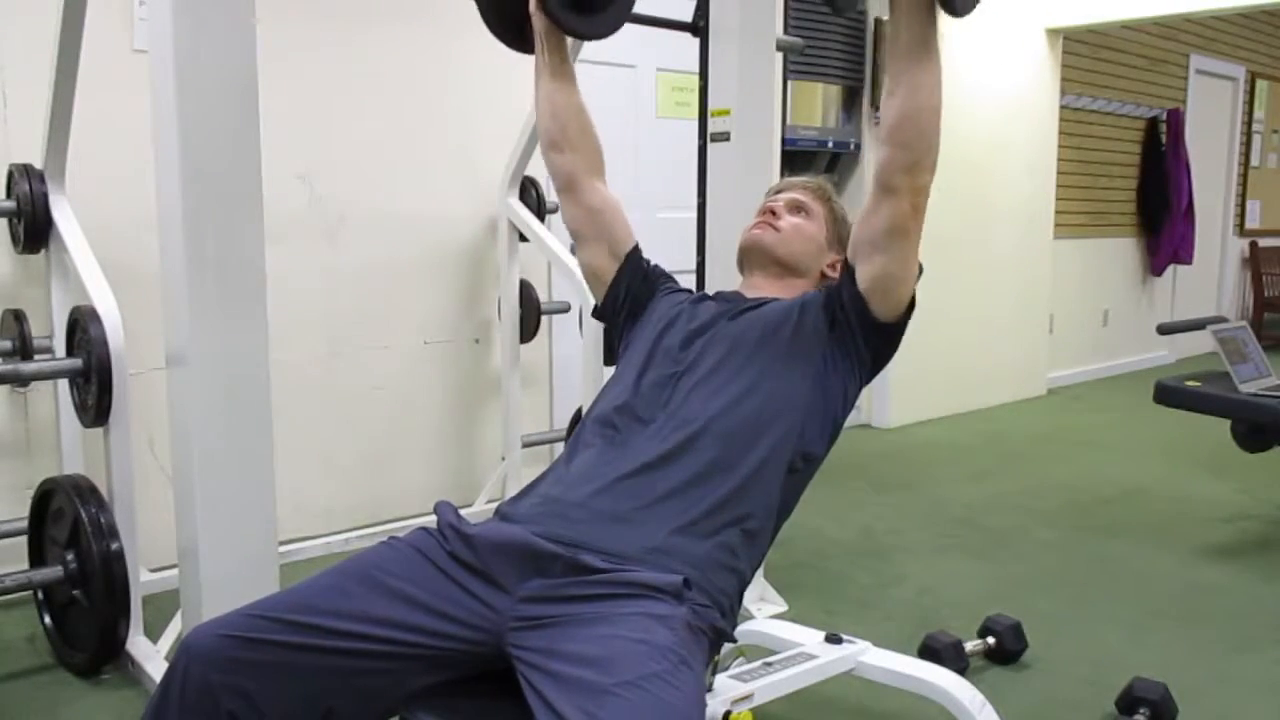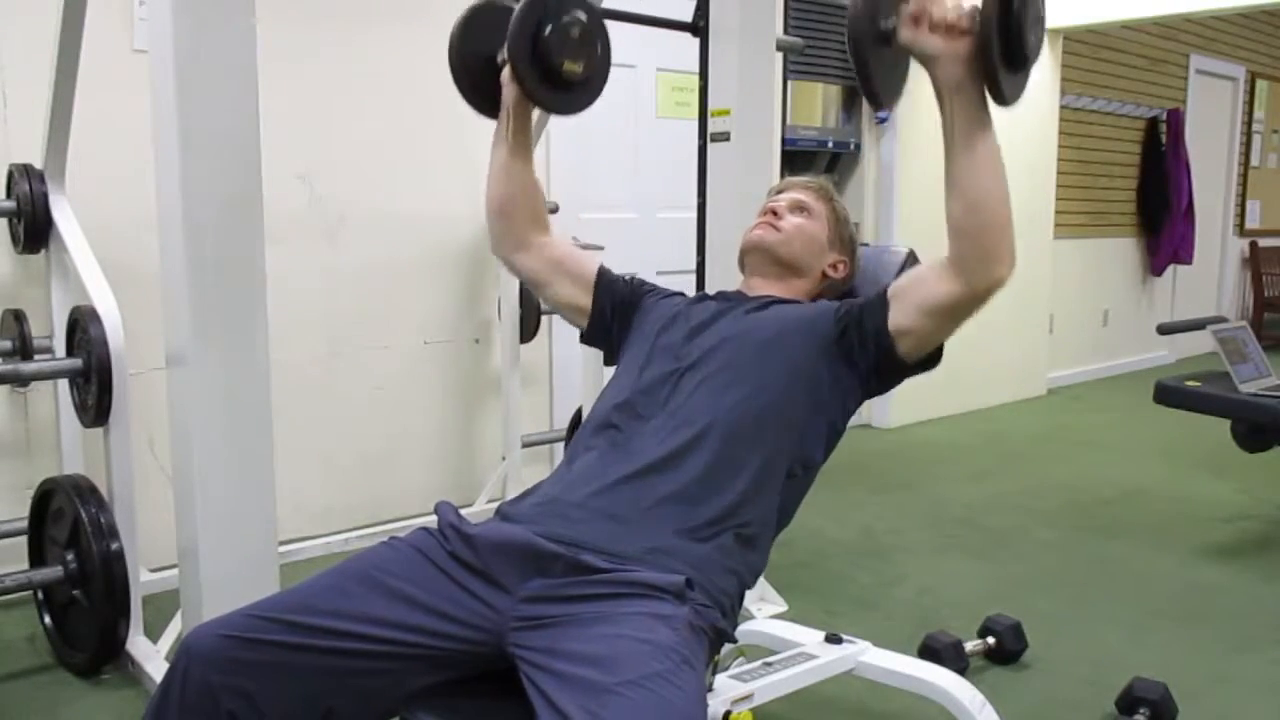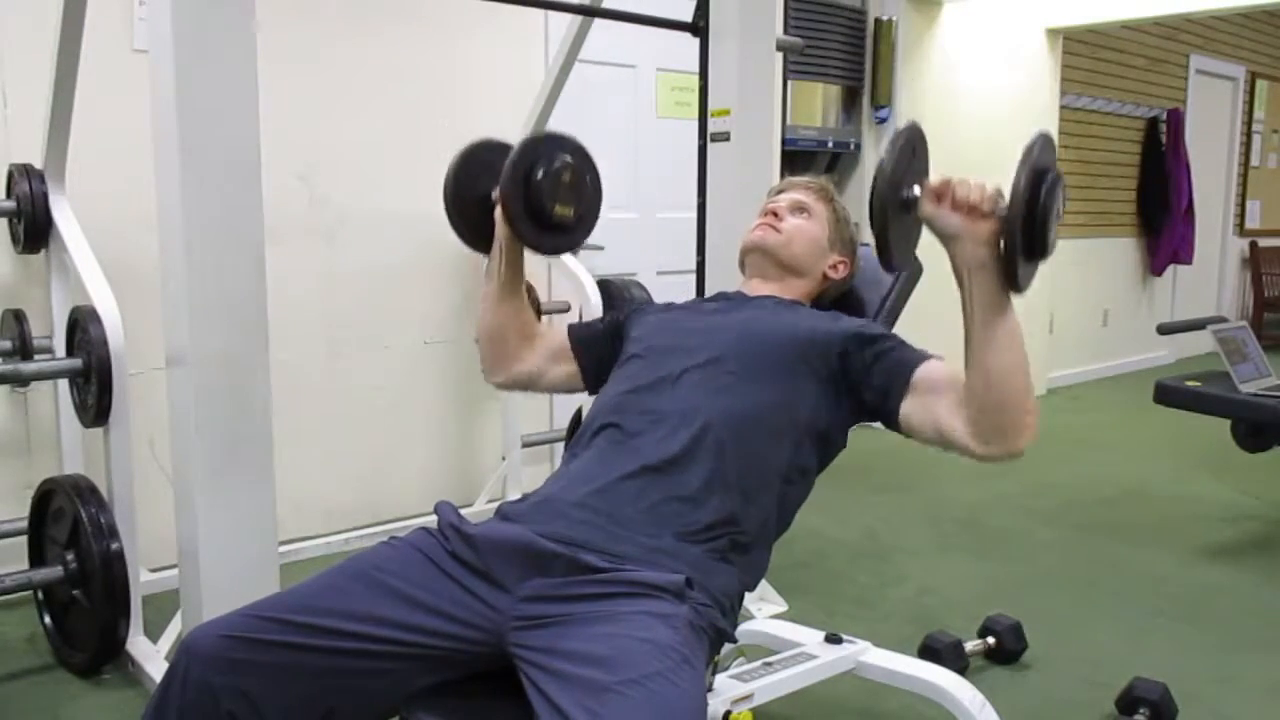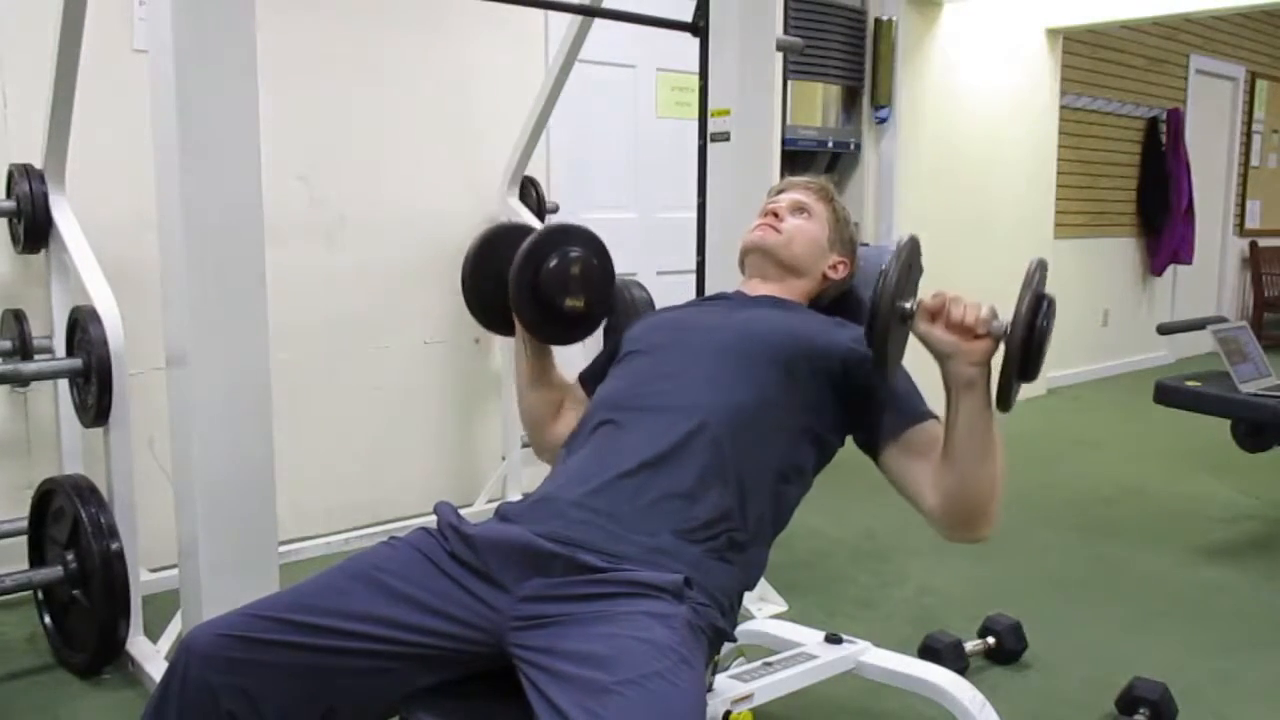
dt=0.3s
person 1, frame 1
left shoulder: (832, 334)
right shoulder: (659, 308)
left elbow: (901, 187)
right elbow: (577, 176)
left hip: (644, 597)
right hip: (497, 549)
person 1, frame 2
left shoulder: (837, 336)
right shoulder: (658, 312)
left elbow: (977, 274)
right elbow: (522, 245)
left wrist: (956, 87)
right wrist: (518, 109)
left hip: (639, 599)
right hip: (497, 552)
person 1, frame 3
left shoulder: (839, 343)
right shoulder: (657, 320)
left elbow: (996, 429)
right elbow: (508, 359)
left wrist: (976, 261)
right wrist: (509, 234)
left hip: (649, 595)
right hip: (507, 550)
person 1, frame 4
left shoulder: (842, 351)
right shoulder: (657, 324)
left elbow: (963, 516)
left wrist: (967, 376)
right wrist: (533, 328)
left hip: (645, 594)
right hip: (493, 550)
